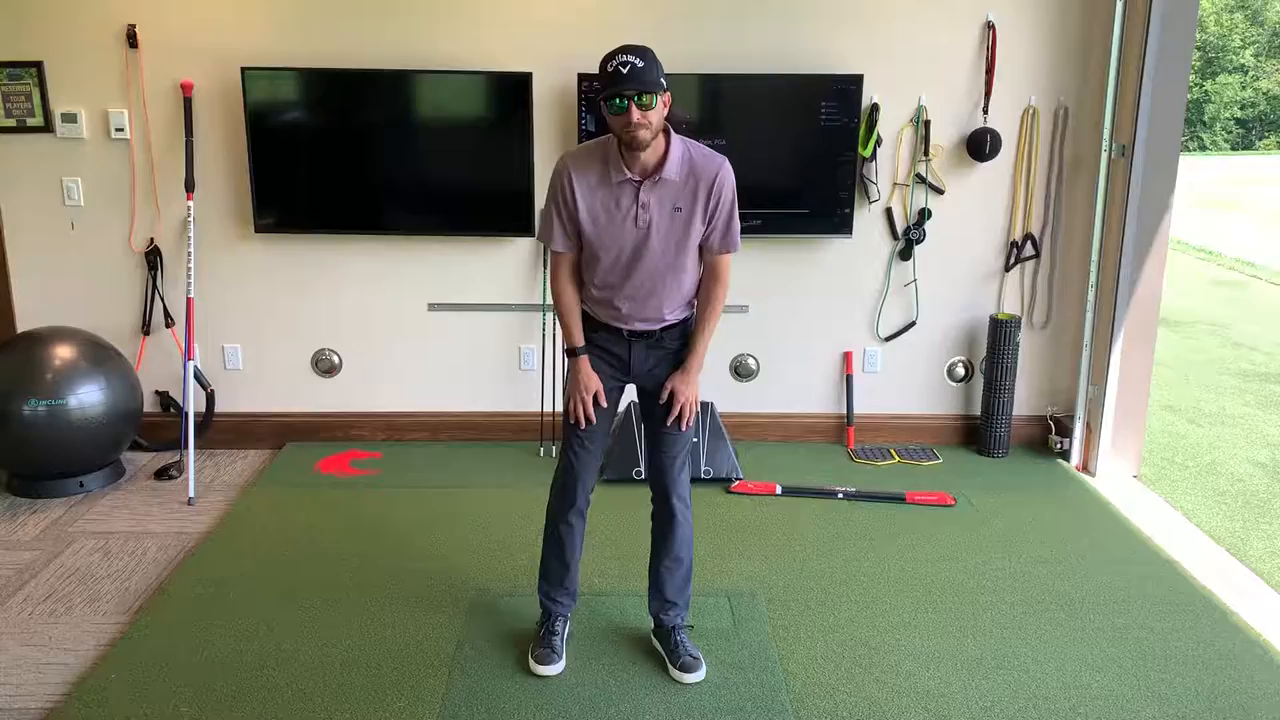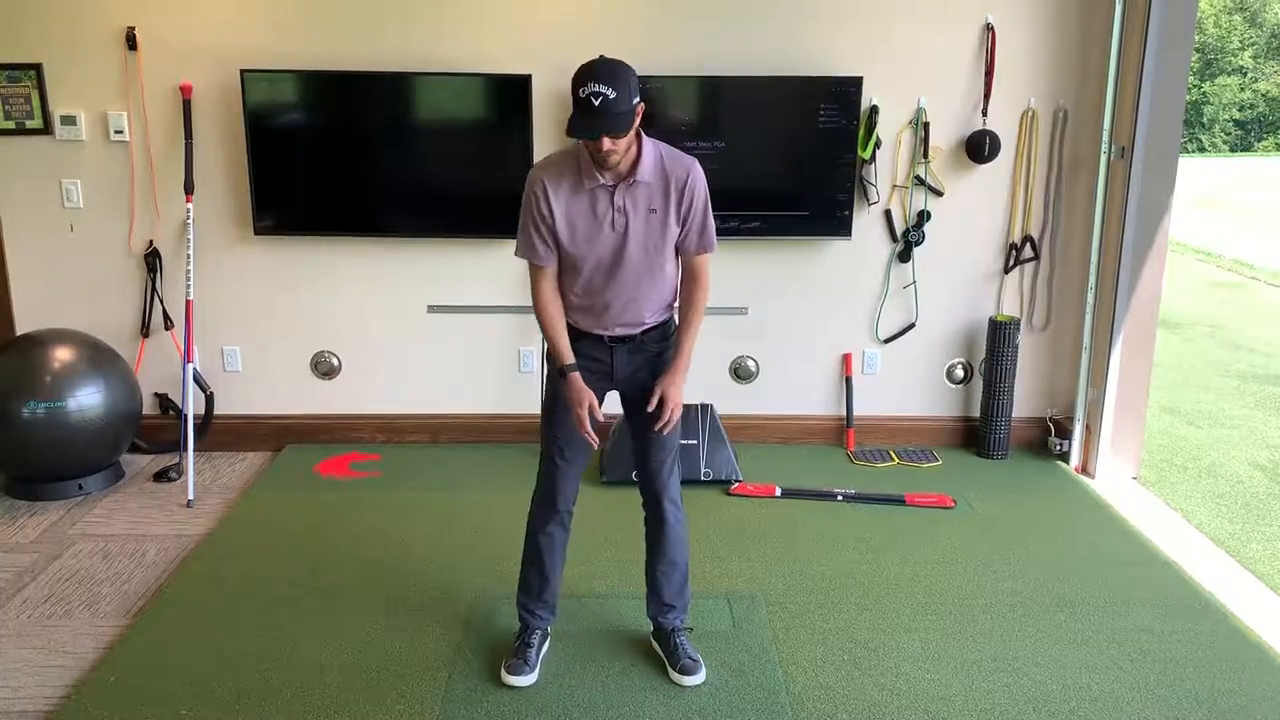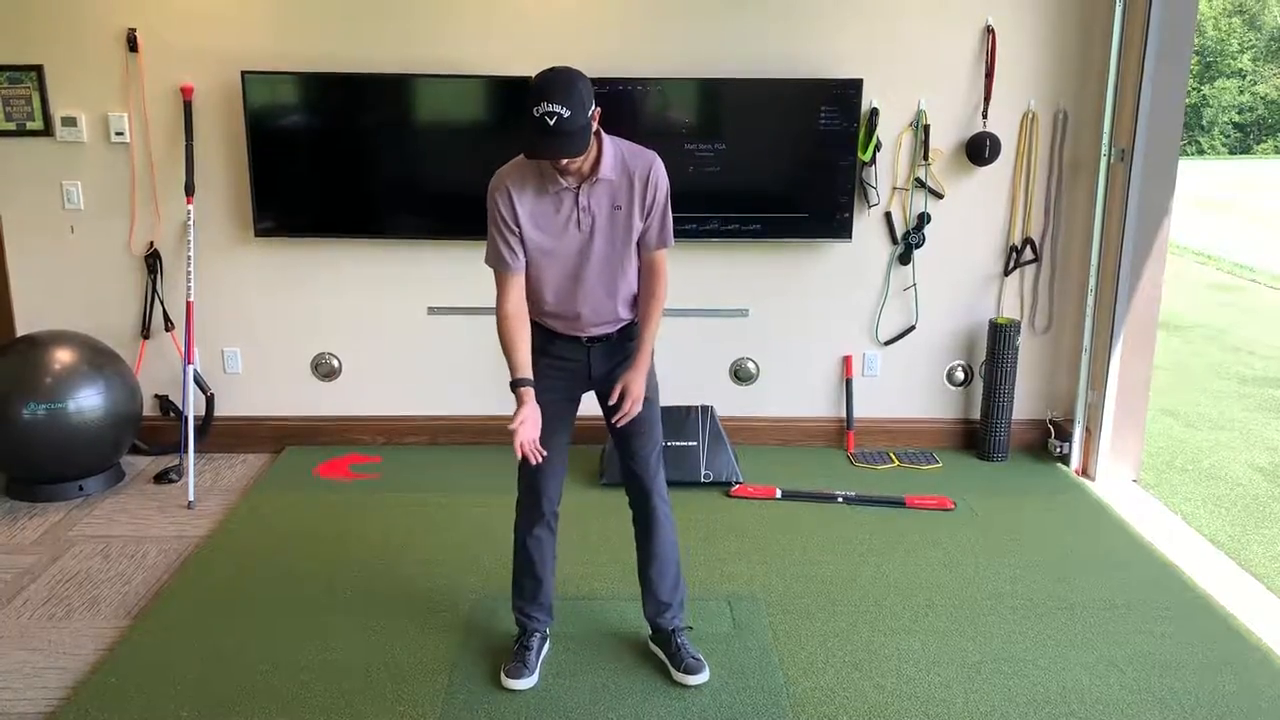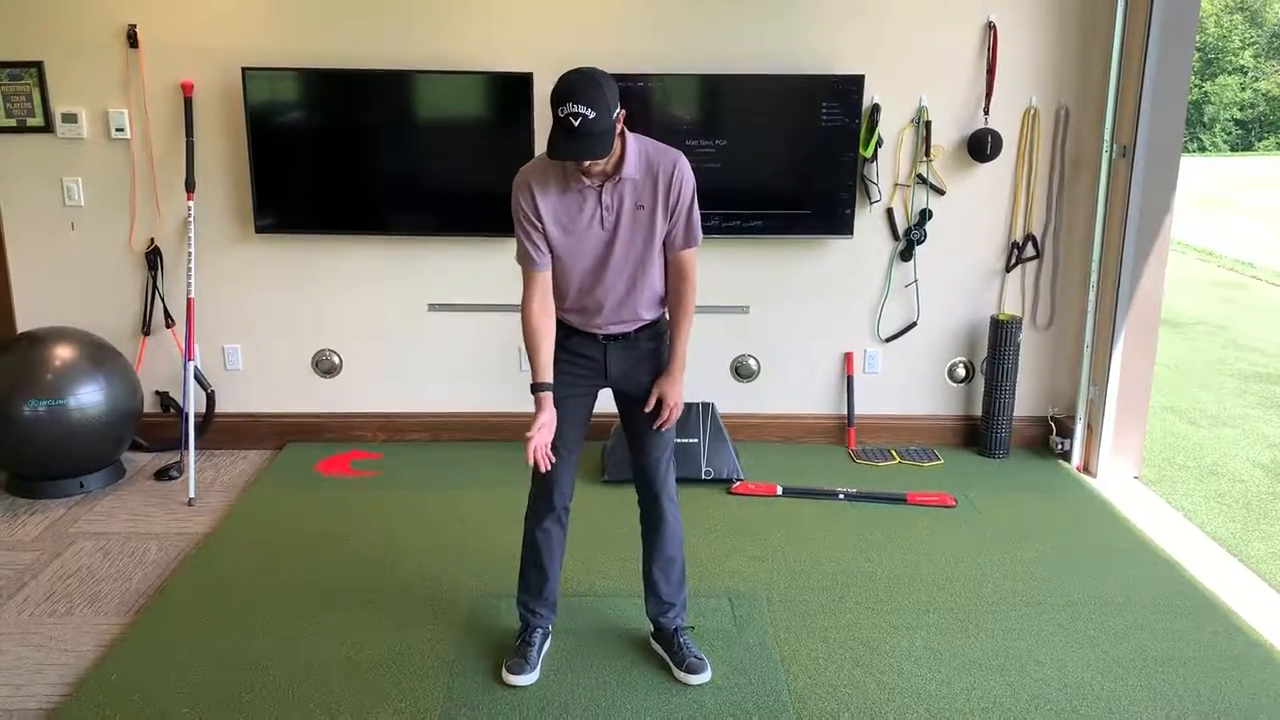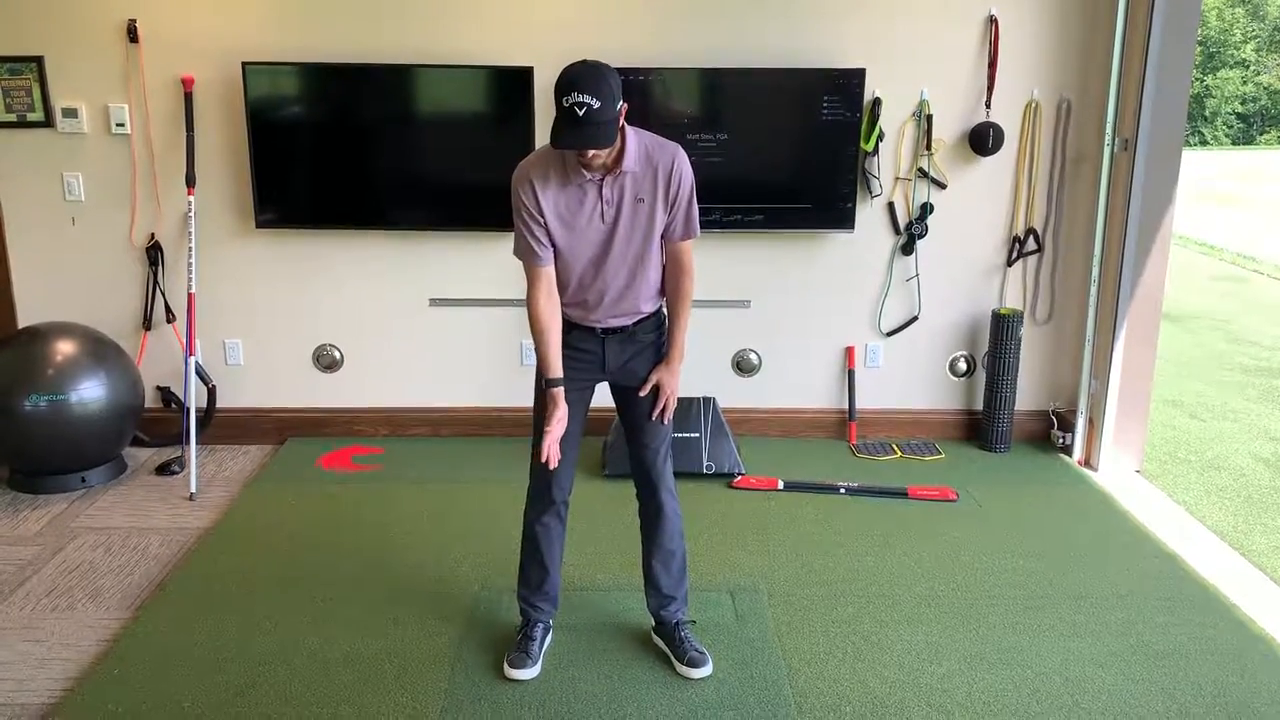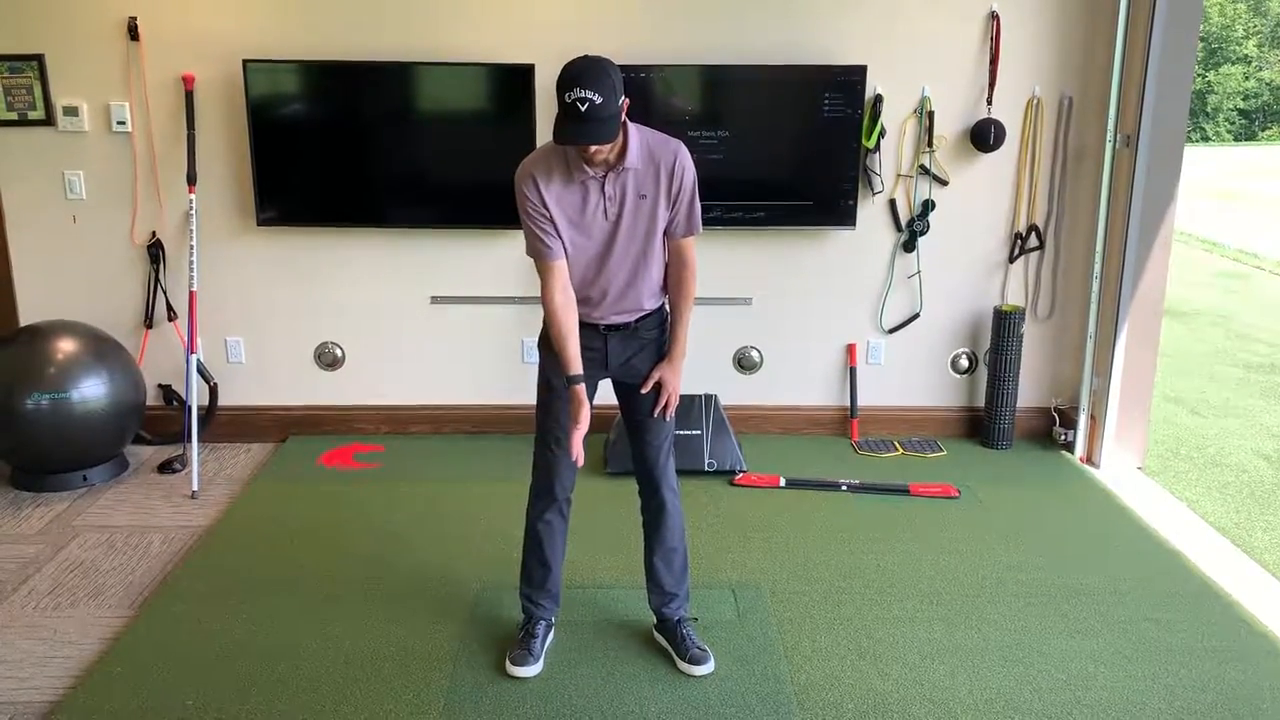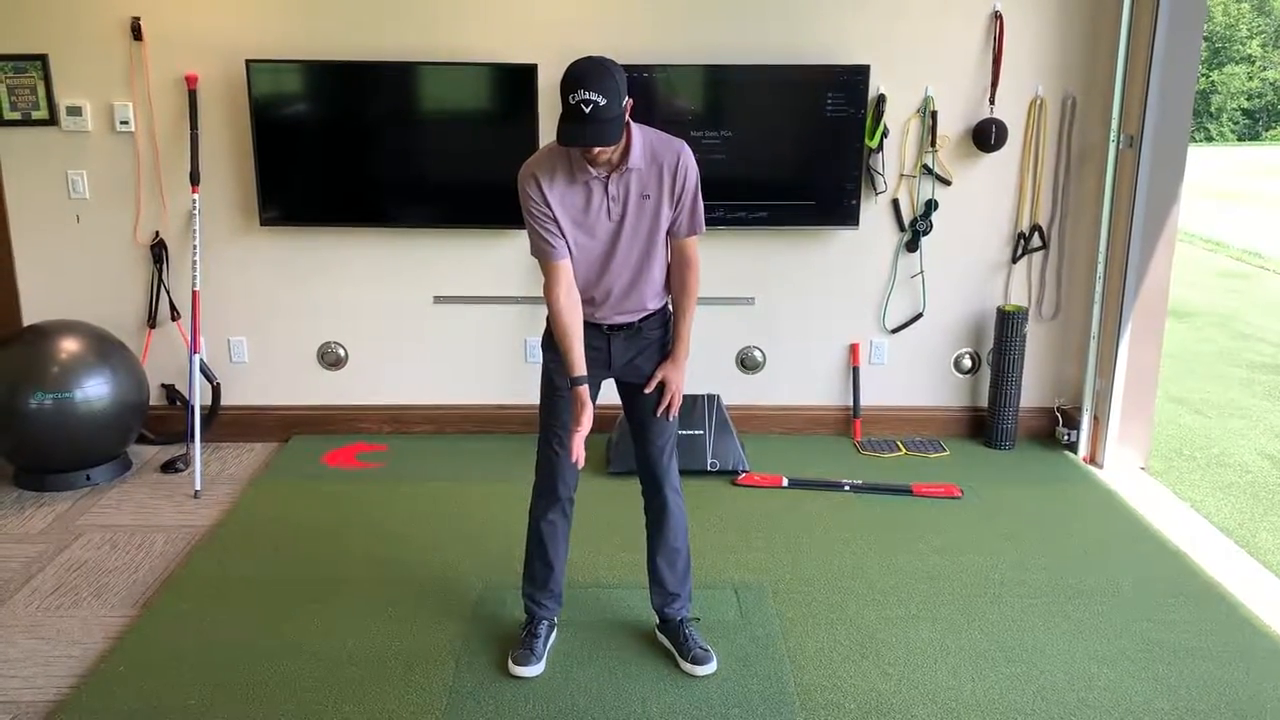
dt=0.4s
person 1, frame 1
left shoulder: (710, 173)
right shoulder: (574, 171)
left elbow: (717, 274)
right elbow: (563, 269)
left wrist: (692, 367)
right wrist: (578, 357)
left hip: (670, 344)
right hip: (599, 341)
left knee: (672, 492)
right knee: (572, 485)
left ankle: (669, 622)
right ankle: (554, 615)
person 1, frame 2
left shoulder: (683, 174)
right shoulder: (547, 180)
left elbow: (696, 274)
right elbow: (544, 284)
left wrist: (678, 370)
right wrist: (571, 377)
left hip: (652, 348)
right hip: (578, 349)
left knee: (663, 494)
right knee: (554, 496)
left ankle: (669, 625)
right ankle: (533, 627)
person 1, frame 3
left shoulder: (644, 170)
right shoulder: (509, 186)
left elbow: (654, 272)
right elbow: (511, 294)
left wrist: (640, 364)
right wrist: (525, 393)
left hip: (623, 345)
right hip: (551, 350)
left knee: (650, 491)
right knee: (537, 500)
left ankle: (667, 626)
right ankle: (533, 630)
person 1, frame 4
left shoulder: (669, 170)
right shoulder: (532, 184)
left elbow: (682, 273)
right elbow: (538, 291)
left wrist: (676, 369)
right wrist: (543, 395)
left hip: (644, 344)
right hip: (570, 346)
left knee: (659, 491)
right knee: (549, 493)
left ankle: (668, 625)
right ankle: (534, 626)
person 1, frame 5
left shoulder: (668, 163)
right shoulder: (532, 178)
left elbow: (680, 263)
right elbow: (541, 286)
left wrist: (674, 358)
right wrist: (556, 391)
left hip: (642, 338)
right hip: (569, 339)
left knee: (657, 484)
right knee: (548, 487)
left ankle: (670, 619)
right ankle: (536, 621)
person 1, frame 6
left shoulder: (670, 160)
right shoulder: (535, 175)
left elbow: (681, 260)
right elbow: (556, 283)
left wrist: (676, 355)
right wrist: (575, 385)
left hip: (644, 334)
right hip: (570, 337)
left knee: (659, 482)
right knee: (551, 485)
left ankle: (671, 617)
right ankle: (537, 619)
person 1, frame 7
left shoulder: (673, 159)
right shoulder: (539, 176)
left elbow: (685, 258)
right elbow: (561, 283)
left wrist: (680, 354)
right wrist: (579, 386)
left hip: (649, 333)
right hip: (574, 335)
left knee: (663, 481)
right knee: (554, 484)
left ankle: (673, 616)
right ankle: (540, 618)
